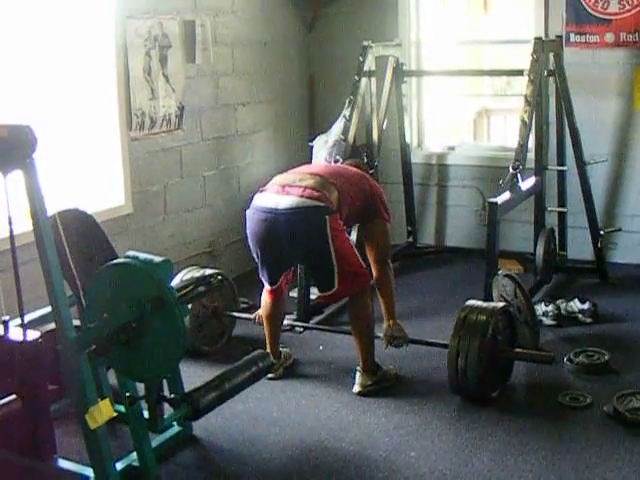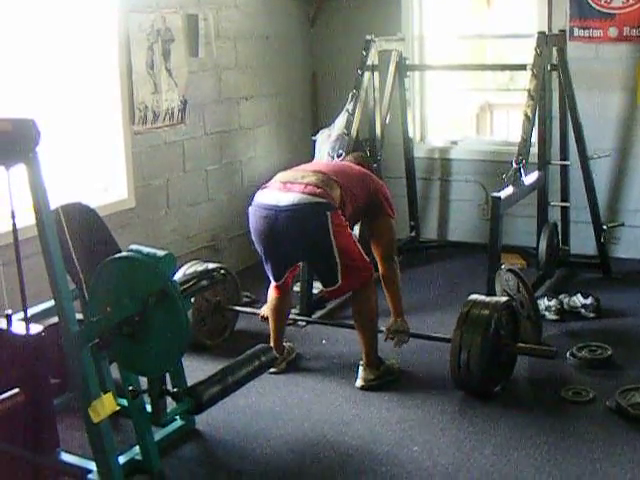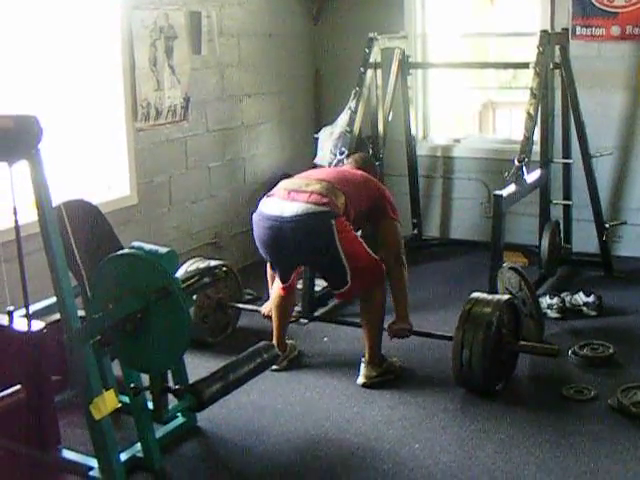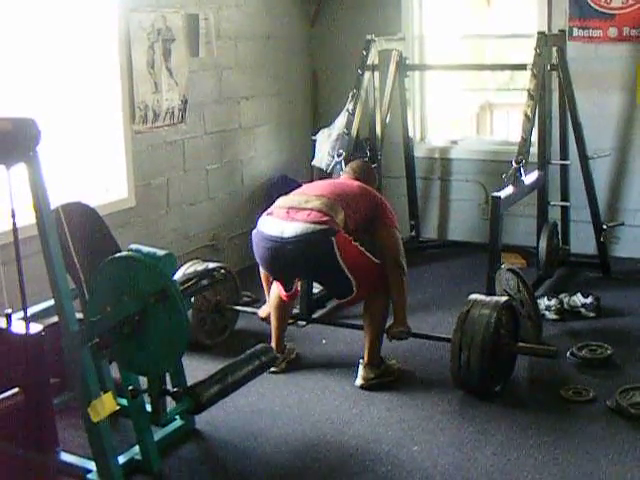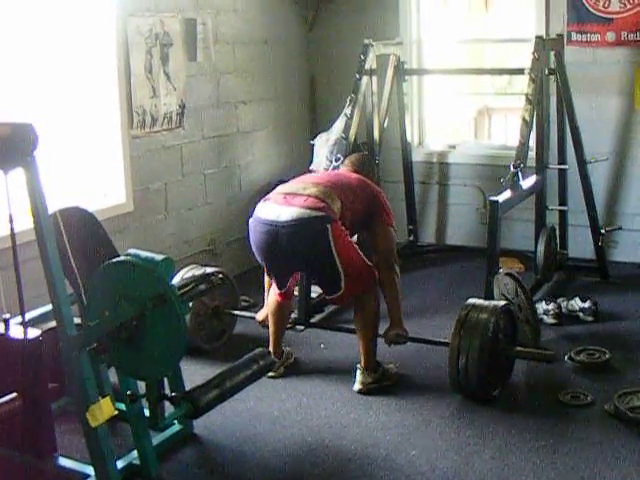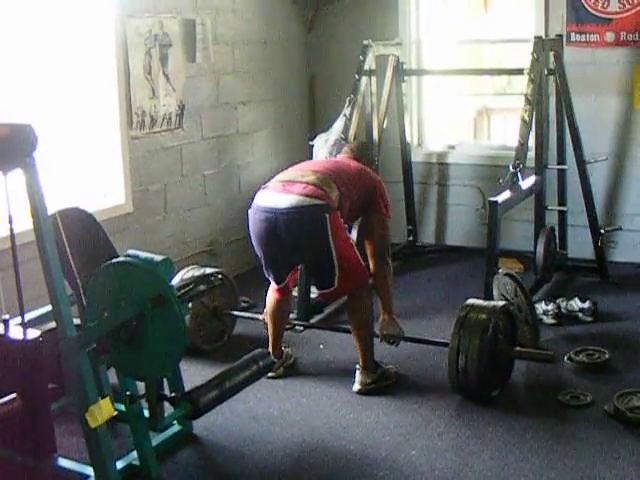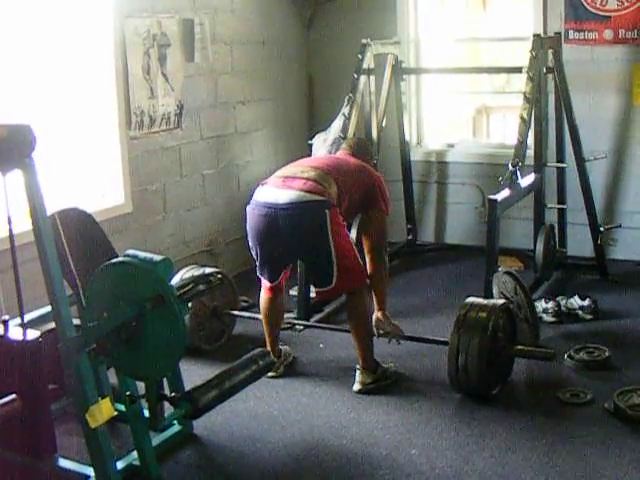
dt=0.3s
person 1, frame 1
left shoulder: (305, 171)
right shoulder: (369, 188)
right elbow: (381, 261)
left wrist: (266, 308)
right wrist: (391, 321)
left hip: (259, 210)
right hip: (309, 214)
left knee: (273, 284)
right knee: (358, 288)
left ankle: (273, 359)
right ankle: (368, 374)
person 1, frame 2
left shoulder: (310, 169)
right shoulder: (373, 185)
right elbow: (387, 258)
left wrist: (271, 303)
right wrist: (398, 317)
left hip: (261, 208)
right hip: (310, 212)
left knee: (280, 279)
right knee: (362, 282)
left ankle: (277, 353)
right ankle: (371, 368)
person 1, frame 3
left shoulder: (314, 175)
right shoulder: (375, 190)
left elbow: (281, 249)
right elbow: (394, 258)
left wrist: (273, 298)
right wrist: (402, 318)
left hip: (265, 216)
right hip: (314, 219)
left knee: (285, 277)
right knee: (372, 279)
left ankle: (278, 350)
right ankle: (373, 365)
person 1, frame 4
left shoulder: (310, 188)
right shoulder: (373, 200)
right elbow: (395, 263)
left wrist: (270, 302)
right wrist: (400, 320)
left hip: (262, 237)
right hip: (313, 238)
left knee: (284, 279)
right knee: (378, 283)
left ankle: (276, 352)
right ankle: (371, 368)
person 1, frame 5
left shoulder: (310, 178)
right shoulder: (372, 193)
left elbow: (276, 249)
right elbow: (387, 263)
left wrist: (267, 306)
right wrist: (396, 323)
left hip: (260, 222)
right hip: (309, 225)
left knee: (282, 282)
right knee: (365, 286)
left ankle: (274, 357)
right ankle: (368, 372)
person 1, frame 6
left shoulder: (309, 165)
right shoulder: (371, 181)
right elbow: (379, 254)
right wrist: (387, 314)
left hip: (260, 210)
right hip: (309, 213)
left knee: (279, 283)
right knee: (357, 287)
left ankle: (274, 358)
right ankle: (368, 372)
person 1, frame 7
left shoulder: (308, 162)
right shoulder: (370, 177)
right elbow: (376, 251)
right wrist: (381, 311)
left hip: (260, 206)
right hip: (308, 209)
left knee: (271, 282)
right knee: (355, 286)
left ankle: (273, 357)
right ankle: (368, 372)
